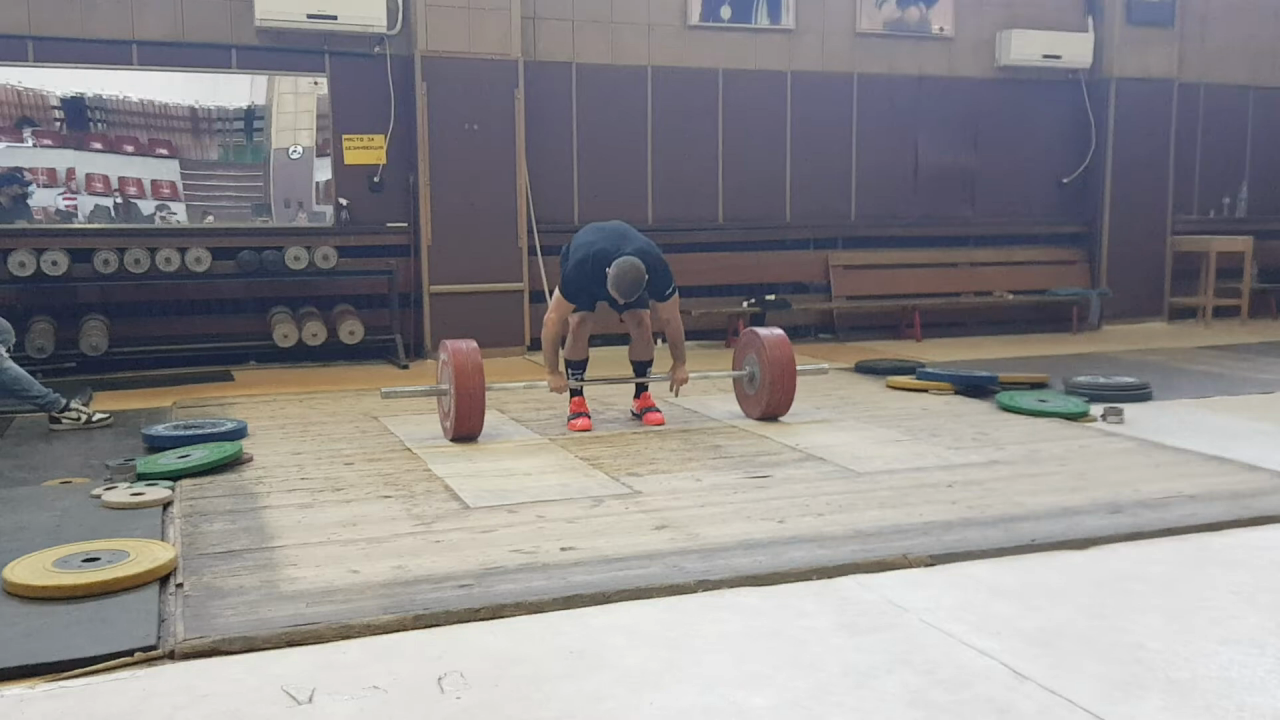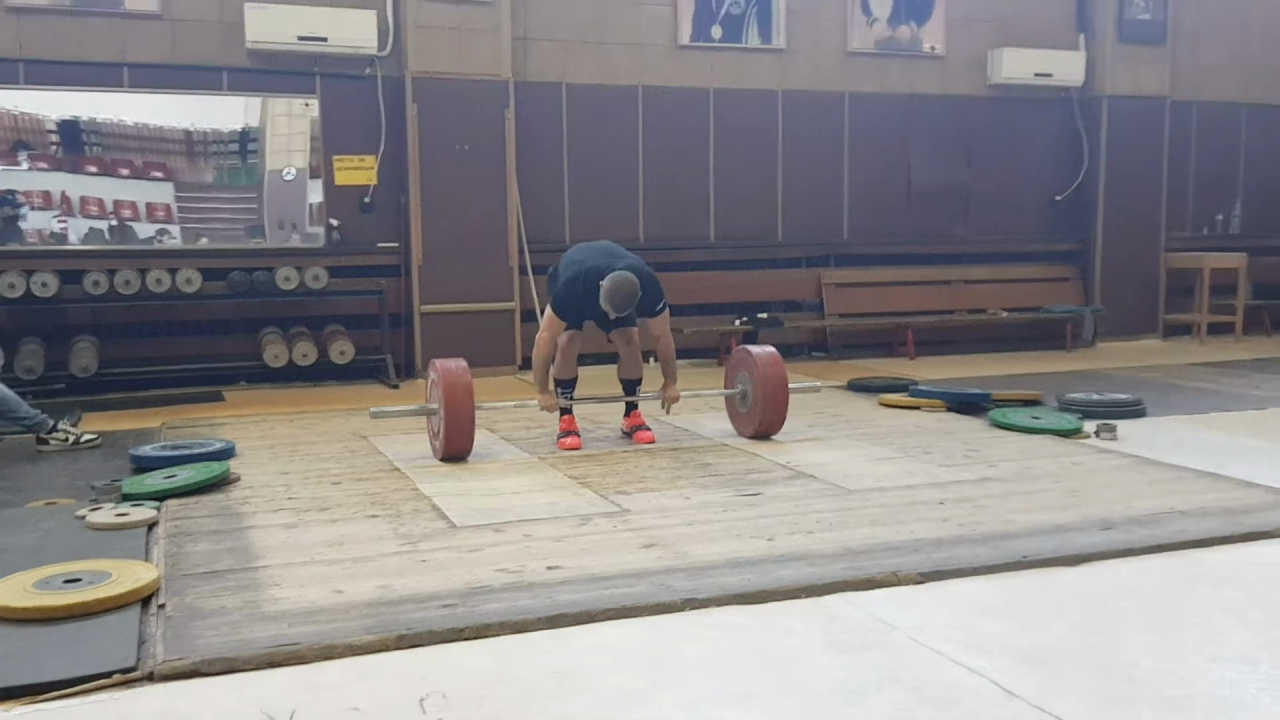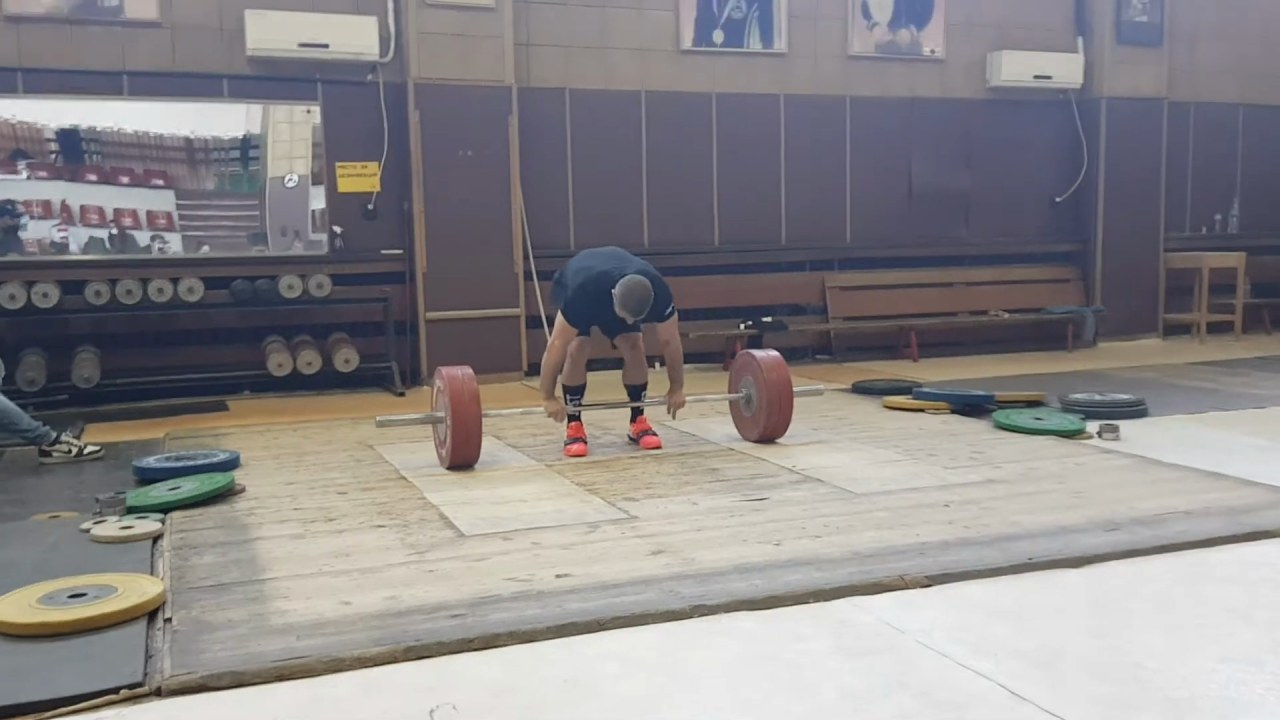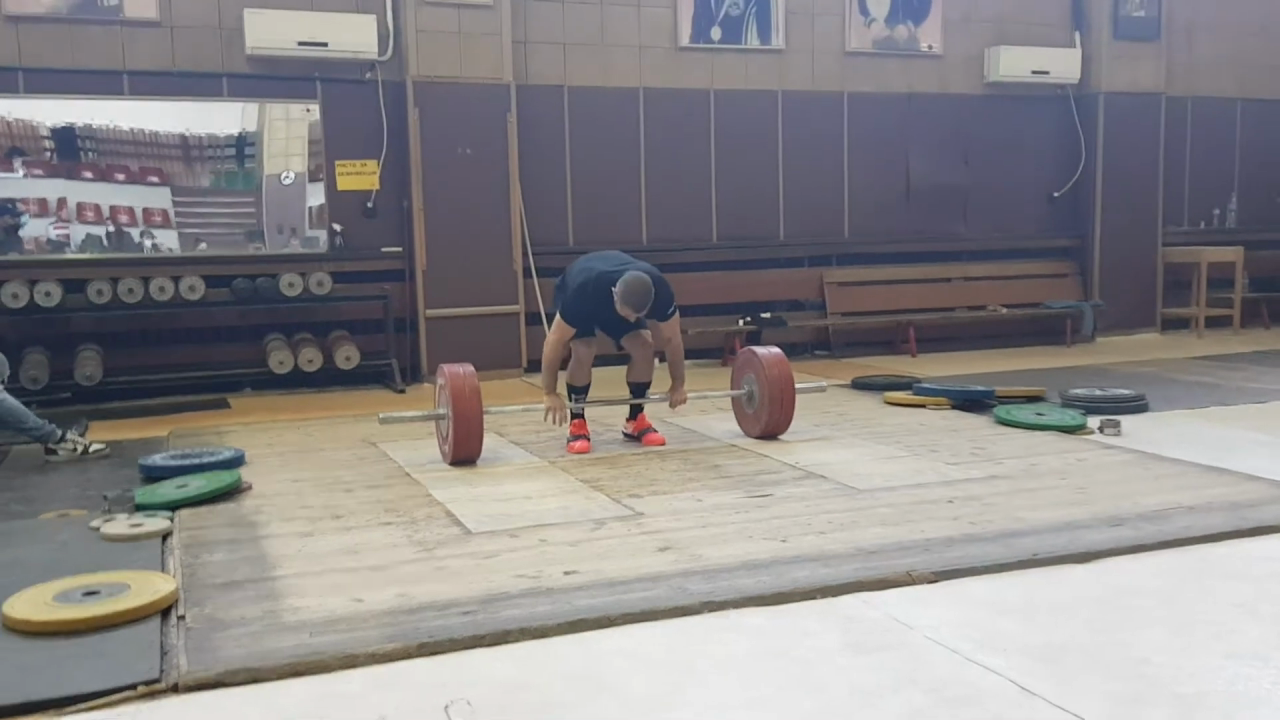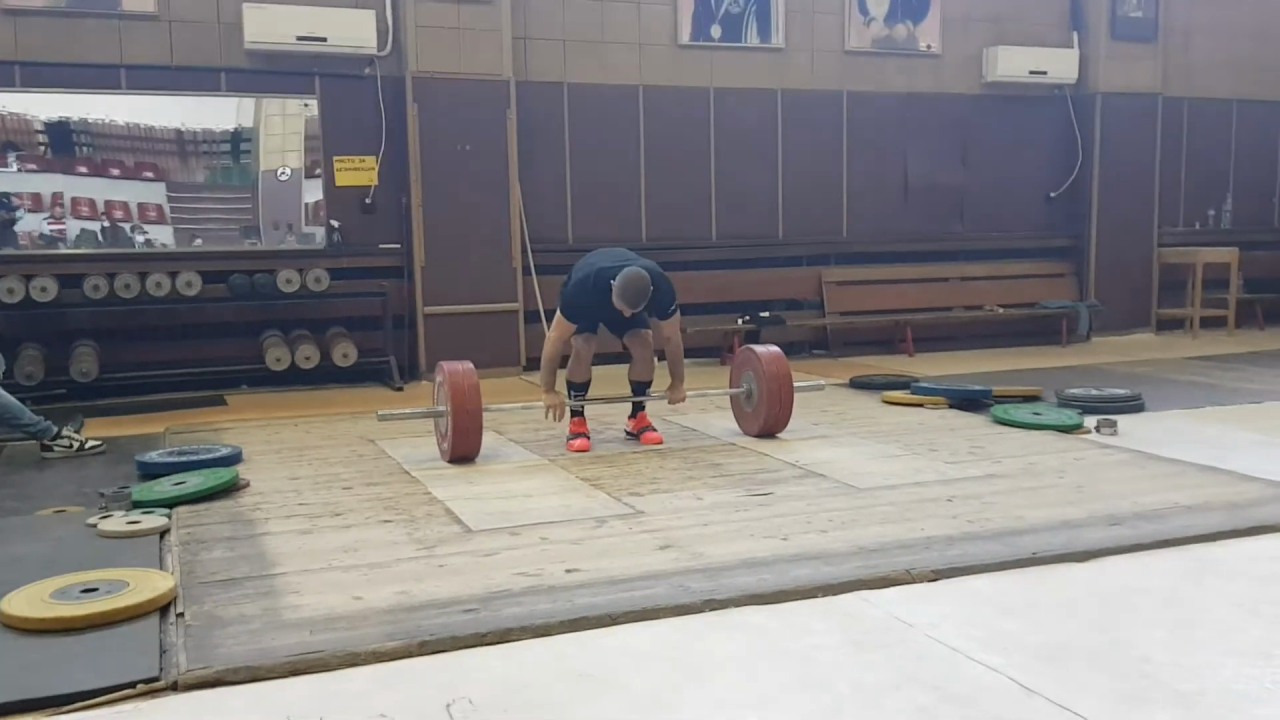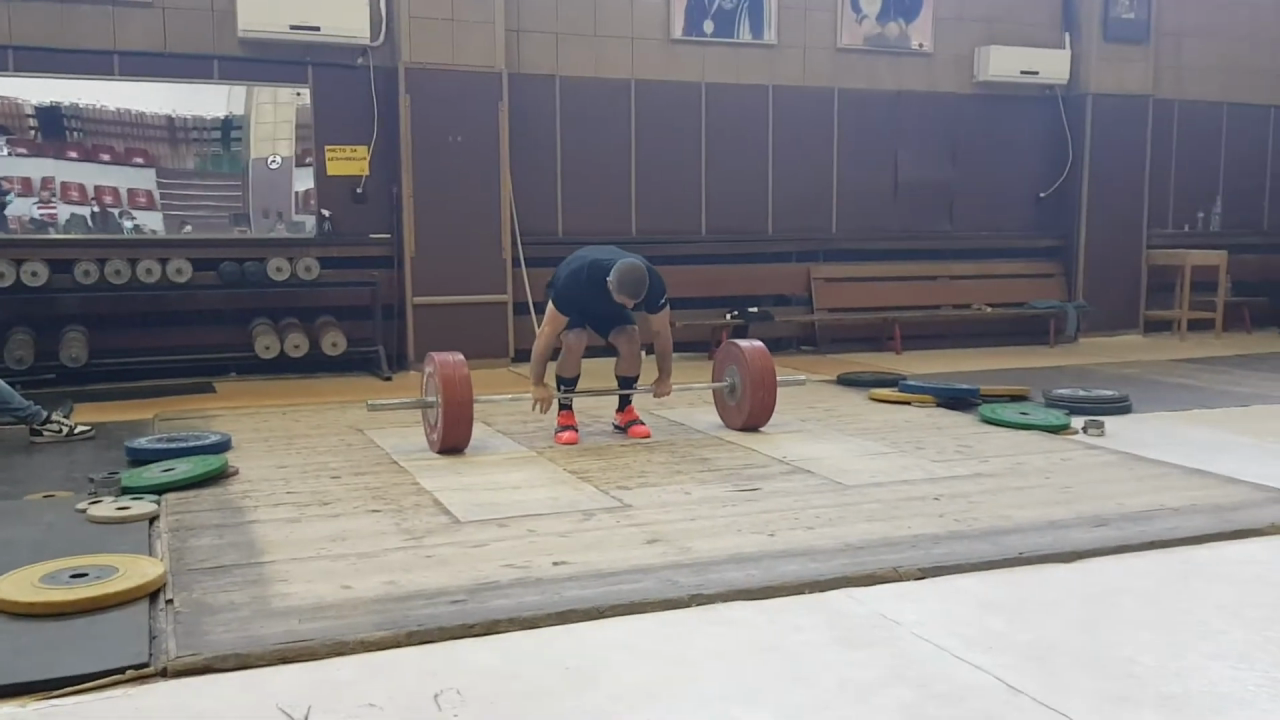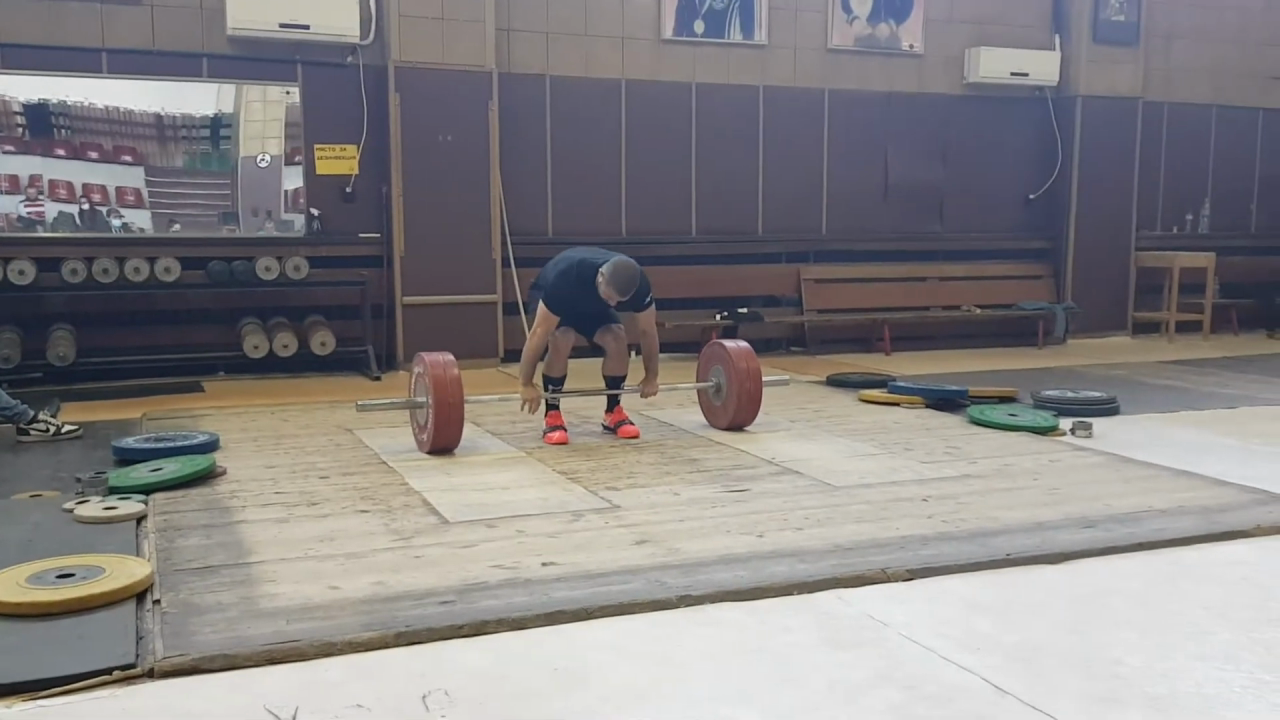
dt=0.4s
person 1, frame 1
left shoulder: (657, 270)
right shoulder: (580, 269)
left elbow: (670, 319)
right elbow: (552, 318)
left wrist: (679, 365)
right wrist: (553, 372)
right hip: (582, 259)
left knee: (642, 324)
right knee: (579, 325)
left ankle: (642, 399)
right ankle: (577, 402)
person 1, frame 2
left shoulder: (648, 286)
right shoulder: (571, 286)
left elbow: (661, 335)
right elbow: (545, 337)
left wrist: (670, 383)
right wrist: (542, 391)
left hip: (617, 292)
left knee: (630, 343)
right knee: (567, 344)
left ankle: (632, 416)
right ankle: (566, 421)
person 1, frame 3
left shoulder: (658, 291)
right shoulder: (582, 292)
left elbow: (670, 340)
right elbow: (557, 344)
left wrist: (676, 389)
right wrist: (548, 397)
right hip: (570, 287)
left knee: (635, 349)
right knee: (577, 350)
left ankle: (638, 422)
right ankle: (574, 427)
person 1, frame 4
left shoulder: (660, 291)
right shoulder: (583, 292)
left elbow: (671, 339)
right elbow: (554, 340)
left wrist: (678, 385)
right wrist: (550, 393)
left hip: (613, 304)
right hip: (571, 293)
left knee: (644, 346)
right knee: (583, 351)
left ankle: (636, 420)
right ankle: (577, 425)
person 1, frame 5
left shoulder: (661, 287)
right shoulder: (583, 287)
left elbow: (671, 337)
right elbow: (555, 338)
left wrist: (677, 384)
right wrist: (548, 390)
left hip: (623, 297)
right hip: (585, 299)
left knee: (644, 346)
right knee: (582, 348)
left ankle: (638, 418)
right ankle: (577, 422)
person 1, frame 6
left shoulder: (652, 282)
right shoulder: (576, 279)
left elbow: (661, 331)
right elbow: (547, 332)
left wrist: (664, 377)
right wrist: (538, 384)
left hip: (608, 306)
right hip: (572, 301)
left knee: (631, 341)
right knee: (575, 342)
left ankle: (625, 412)
right ankle: (565, 416)
person 1, frame 7
left shoulder: (638, 284)
right shoulder: (566, 278)
left elbow: (647, 331)
right elbow: (539, 332)
left wrist: (651, 377)
right wrist: (526, 384)
left hip: (593, 306)
right hip: (547, 296)
left knee: (617, 339)
right knee: (561, 340)
left ankle: (614, 412)
right ankle: (552, 416)
